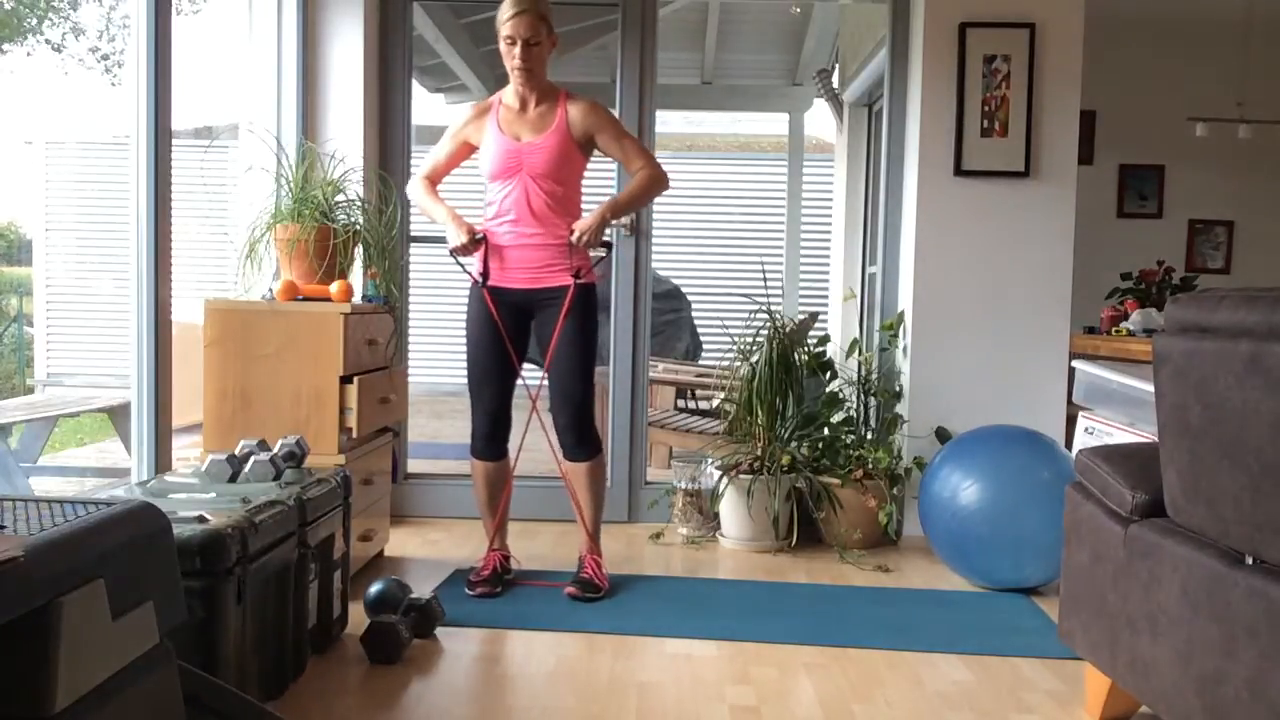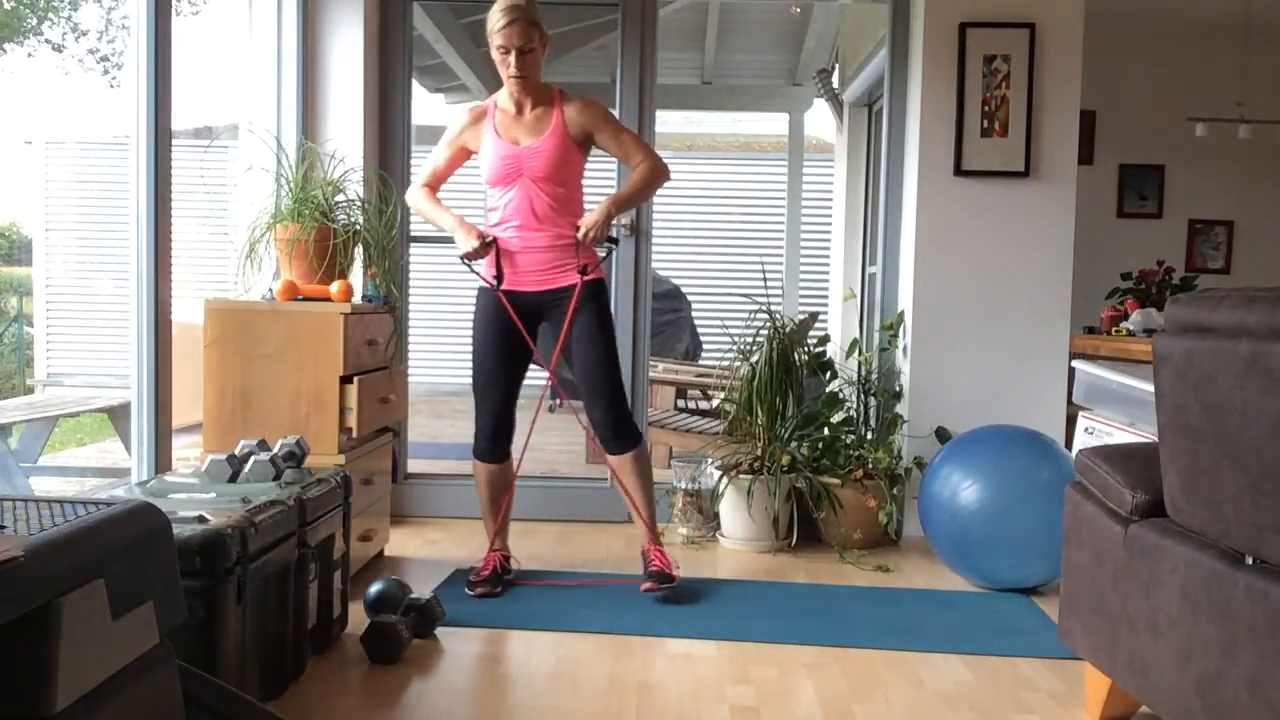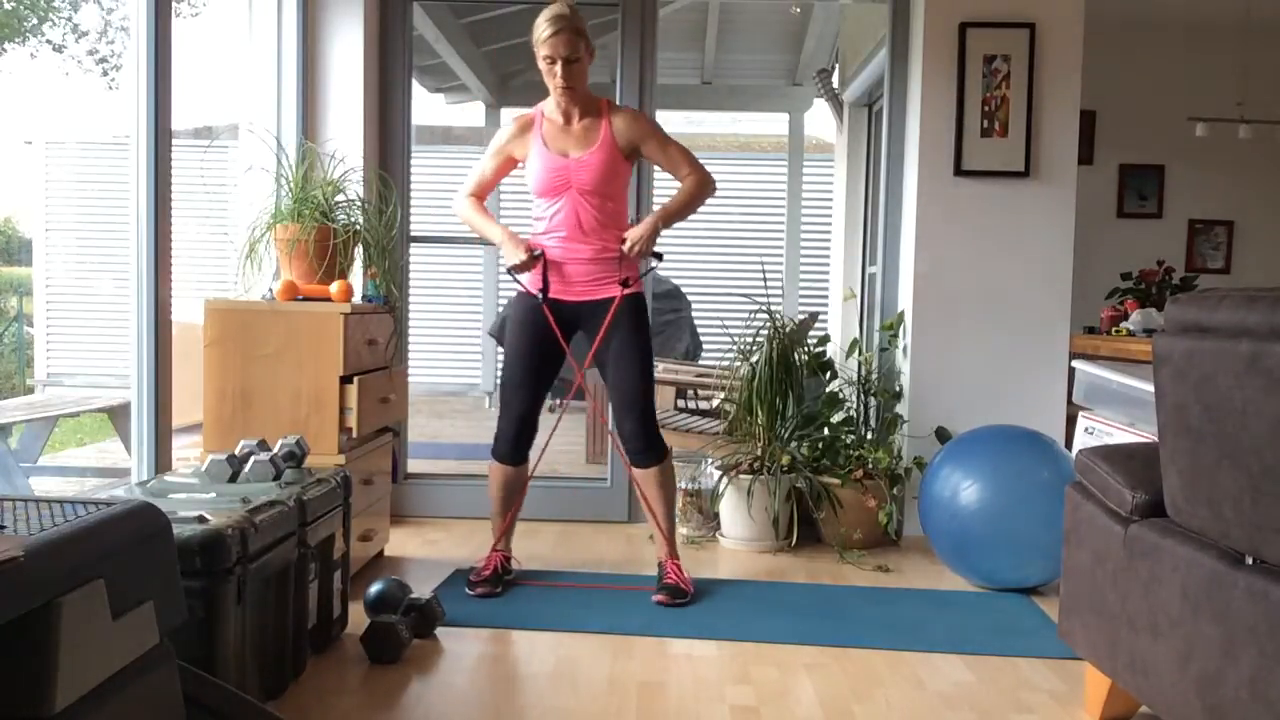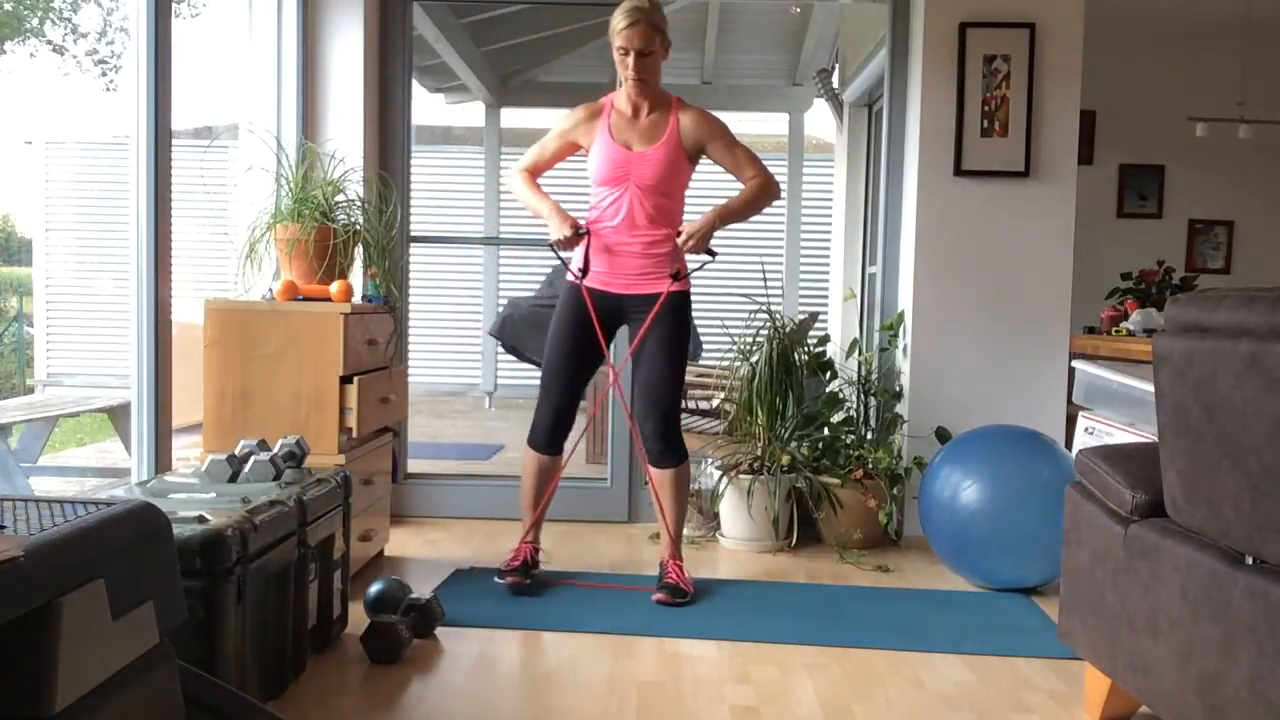
dt=0.3s
person 1, frame 1
left shoulder: (580, 114)
right shoulder: (479, 118)
left elbow: (652, 175)
right elbow: (421, 181)
left wrist: (604, 212)
right wrist: (450, 220)
left hip: (565, 284)
right hip: (496, 283)
left knee: (573, 418)
right knee: (489, 421)
left ankle: (591, 553)
right ankle: (496, 551)
person 1, frame 2
left shoulder: (577, 113)
right shoulder: (475, 123)
left elbow: (653, 167)
right elbow: (419, 190)
left wrist: (610, 207)
right wrist: (457, 226)
left hip: (574, 283)
right hip: (503, 288)
left knee: (609, 413)
right knee: (491, 423)
left ankle: (652, 546)
right ankle: (497, 552)
person 1, frame 3
left shoulder: (624, 125)
right shoulder: (522, 132)
left elbow: (699, 181)
right elbow: (466, 200)
left wrist: (655, 222)
right wrist: (505, 238)
left hip: (614, 296)
right hip: (542, 295)
left knee: (637, 427)
right knee: (514, 425)
left ankle: (669, 558)
right ankle: (498, 553)
person 1, frame 4
left shoulder: (691, 123)
right shoulder: (588, 119)
left elbow: (764, 185)
right elbow: (520, 174)
left wrist: (714, 218)
right wrist: (552, 213)
left hip: (659, 292)
right hip: (589, 286)
left knee: (658, 425)
right knee: (551, 414)
left ankle: (671, 558)
right ankle: (527, 543)
